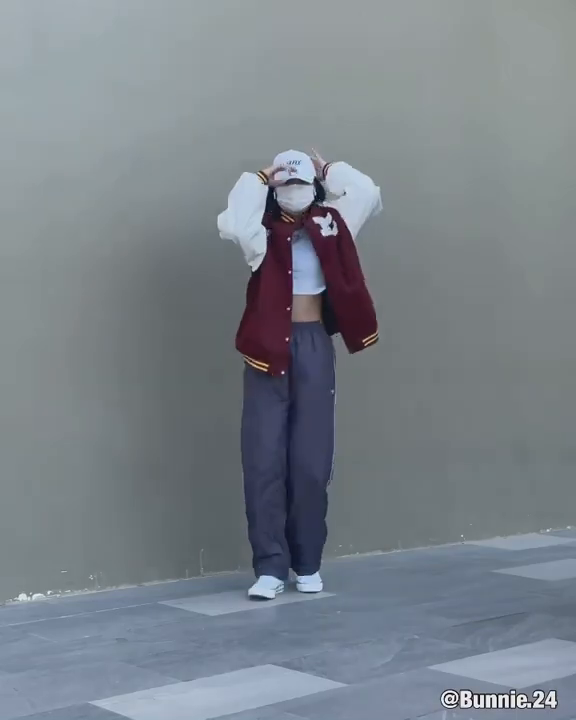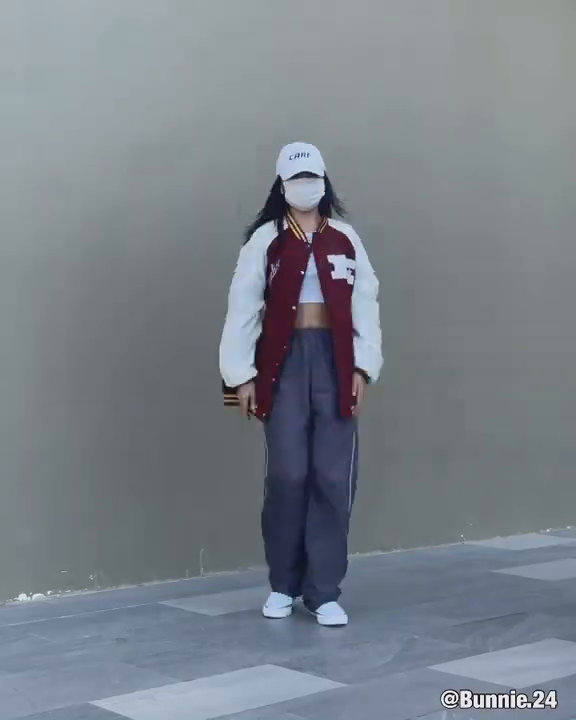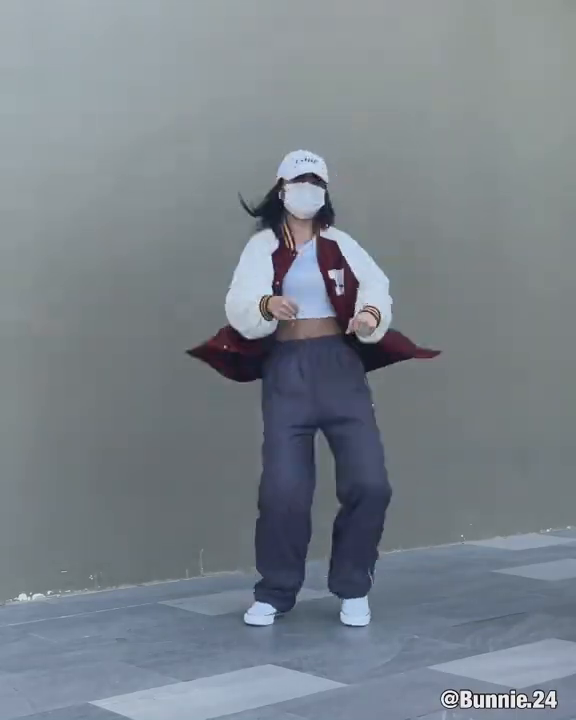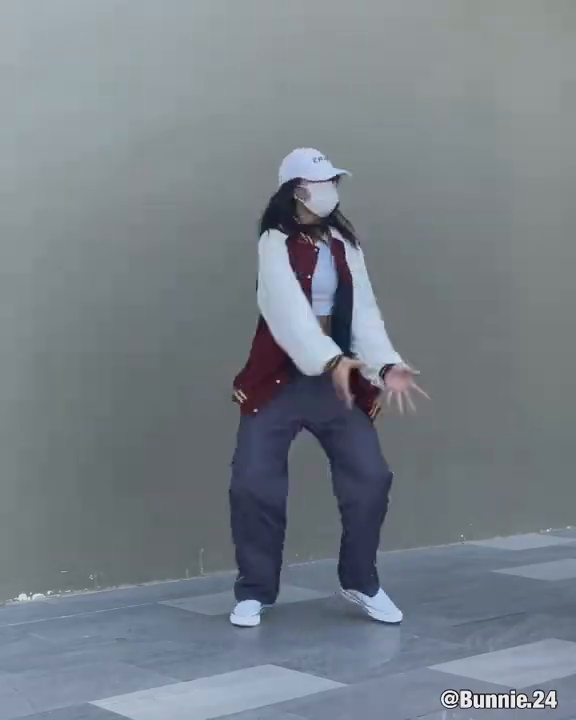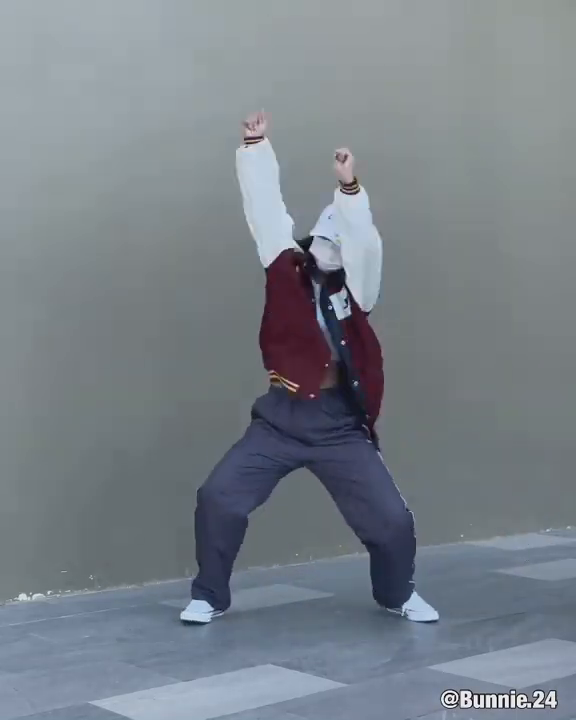
dt=1s
person 1, frame 1
left shoulder: (329, 224)
right shoulder: (261, 233)
left elbow: (366, 195)
right elbow: (232, 223)
left wrist: (328, 171)
right wrist: (259, 177)
left hip: (315, 349)
right hip: (268, 351)
left knee: (312, 462)
right knee: (264, 459)
left ankle: (305, 561)
right ankle: (269, 566)
person 1, frame 2
left shoulder: (344, 238)
right shoulder: (263, 240)
left elbow: (362, 305)
right elbow: (244, 310)
left wrist: (363, 367)
right wrist: (241, 373)
left hip: (332, 360)
right hip: (282, 362)
left knee: (332, 480)
right knee: (287, 474)
left ankle: (322, 593)
right ankle: (283, 584)
person 1, frame 3
left shoulder: (342, 245)
right shoulder: (263, 248)
left elbow: (374, 289)
right elbow: (239, 309)
left wrist: (372, 315)
right wrist: (267, 305)
left hip: (341, 368)
right hip: (286, 371)
left knee: (369, 483)
right knee: (284, 490)
left ankle: (352, 588)
right ankle: (273, 593)
person 1, frame 4
left shoulder: (345, 245)
right shoulder: (276, 243)
left elbow: (363, 314)
right elbow: (284, 309)
left wrist: (386, 365)
right wrist: (333, 361)
left hip: (339, 375)
right hip: (280, 376)
left knee: (371, 479)
right knee: (254, 486)
left ankle: (362, 583)
right ankle: (254, 592)
person 1, frame 5
left shoulder: (355, 289)
right shoulder: (291, 269)
left elbow: (365, 251)
right elbow: (267, 215)
left wrist: (349, 187)
right wrist: (255, 144)
left hip: (338, 425)
right hip: (281, 421)
left knee: (392, 522)
right knee: (218, 500)
left ankle: (399, 595)
right ankle: (210, 595)
